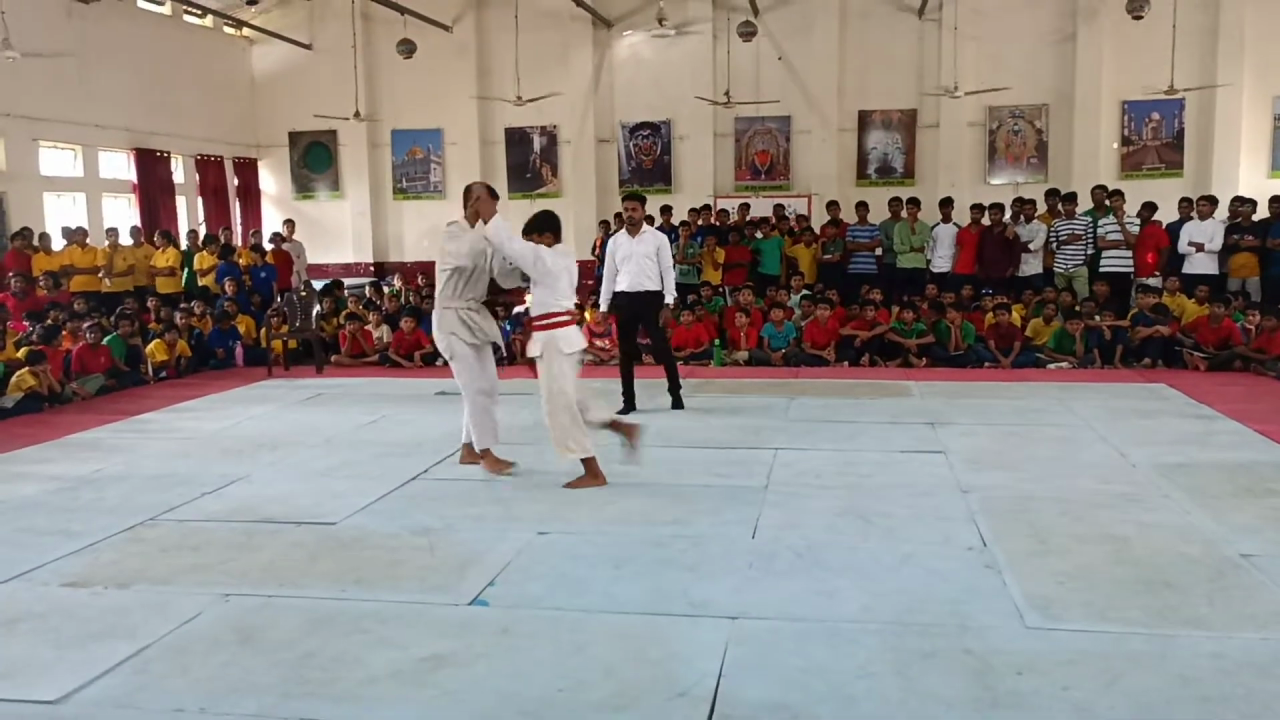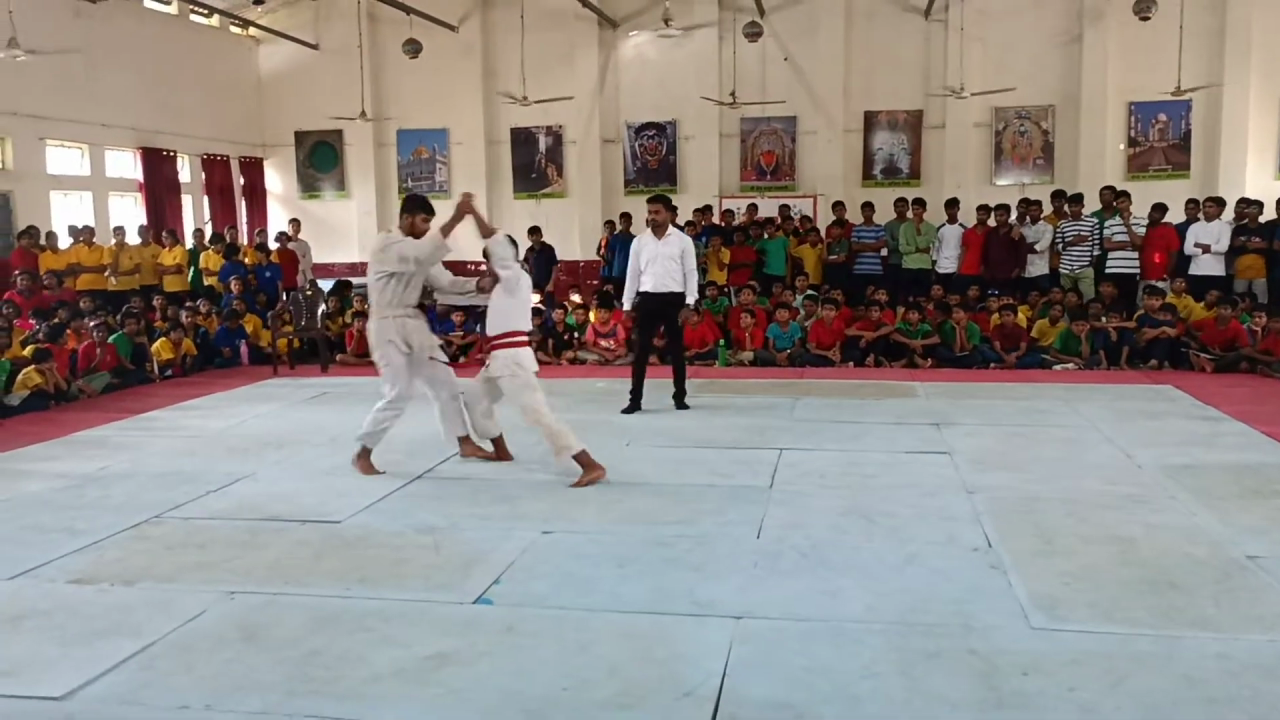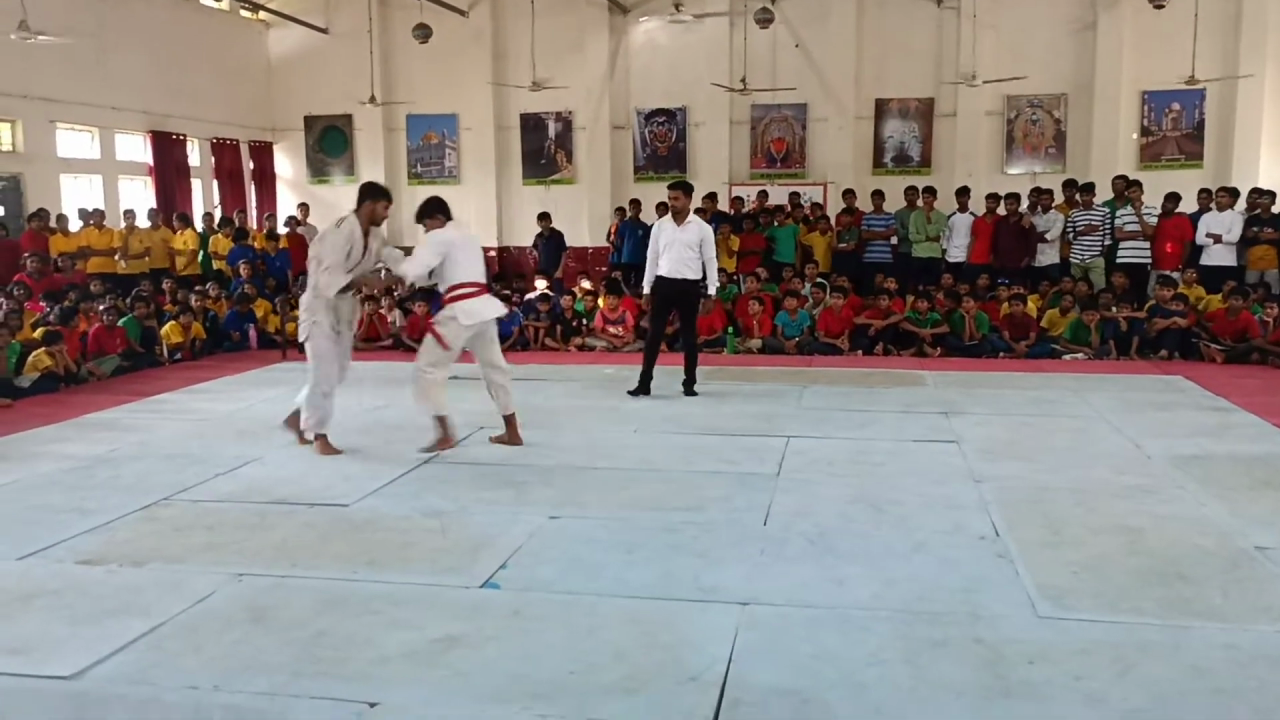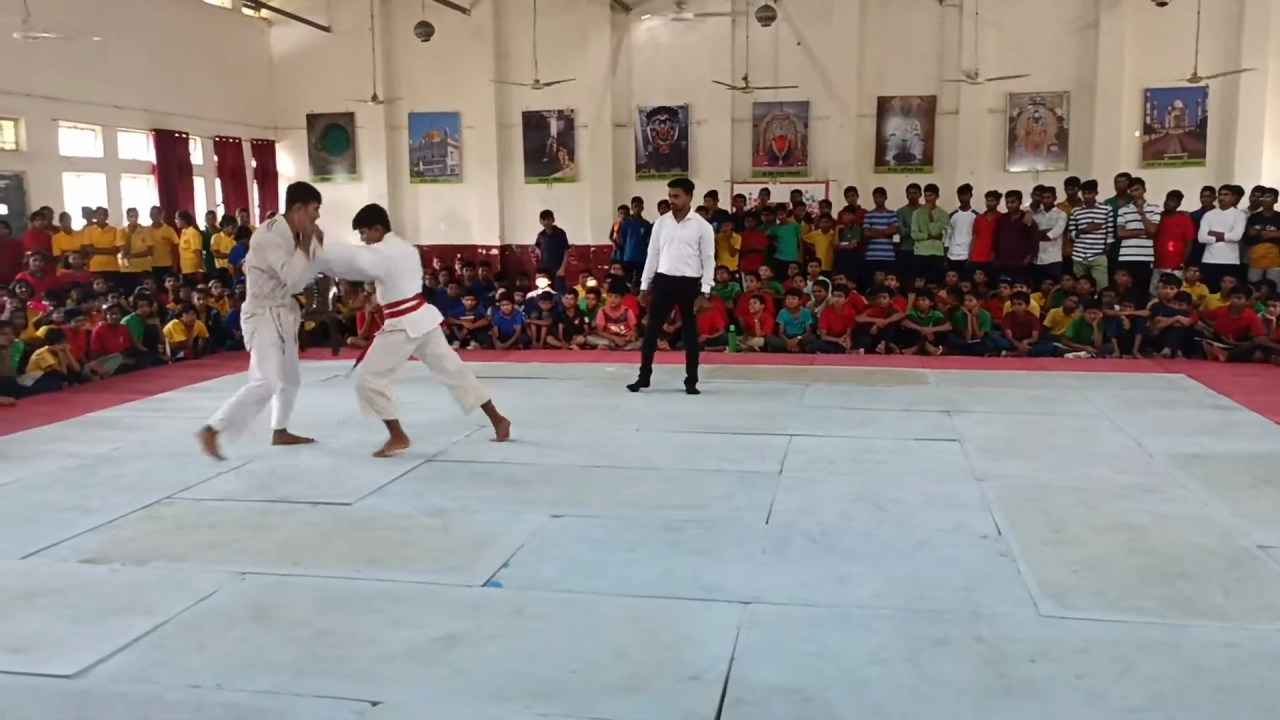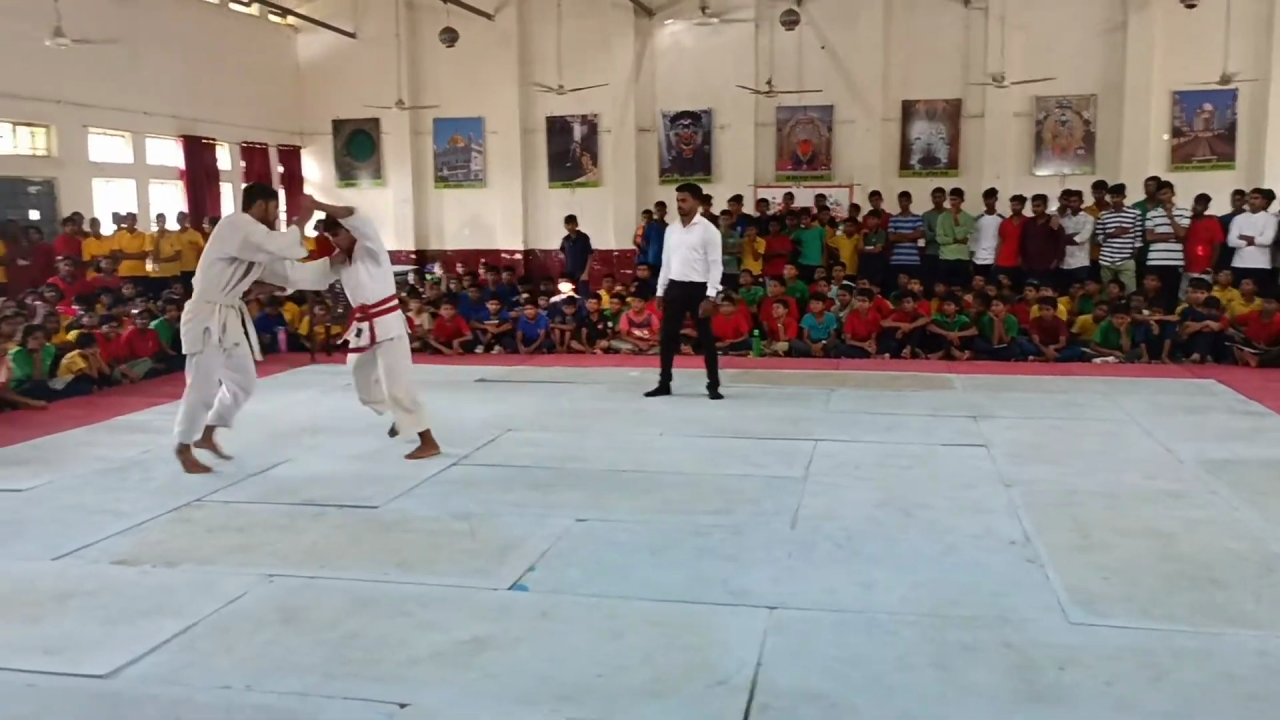
dt=0.3s
person 1, frame 1
left shoulder: (485, 239)
right shoulder: (453, 234)
left elbow: (506, 275)
right elbow: (467, 256)
right wrist: (477, 212)
left hip: (477, 316)
right hip: (452, 319)
left knee: (486, 386)
right knee: (477, 387)
left ankle: (470, 448)
right ankle: (485, 452)
person 1, frame 2
left shoulder: (424, 249)
right shoulder: (387, 246)
left elbow: (445, 282)
right elbow: (422, 253)
left wrist: (479, 284)
right wrist: (455, 219)
left hip: (413, 325)
right hip: (388, 327)
left knee: (446, 384)
right knee: (397, 396)
left ankle: (465, 443)
right ankle: (363, 452)
person 1, frame 3
left shoulder: (374, 235)
right shoulder: (339, 233)
left elbow: (396, 259)
right elbow: (326, 280)
right wrist: (361, 281)
left hip: (342, 307)
right hip: (319, 307)
left knee: (335, 373)
right knee: (324, 376)
left ankle: (298, 417)
right ankle: (318, 434)
person 1, frame 4
left shoulder: (300, 236)
right shoulder: (270, 236)
left elbow: (321, 263)
right elbow: (294, 278)
right wrist: (305, 243)
left hip: (284, 313)
right hip: (263, 315)
left knee: (289, 378)
right knee: (266, 383)
left ankle: (280, 431)
right ankle: (211, 430)
person 1, frame 5
left shoulder: (253, 235)
right shoulder: (236, 226)
left elbow: (282, 270)
right elbow: (282, 248)
right wrist: (300, 223)
left hip: (227, 317)
right hip: (206, 317)
left knee: (243, 383)
right knee: (202, 389)
left ankle: (207, 434)
right ankle: (185, 448)
person 2, frame 1
left shoulder: (545, 258)
right shoulder: (566, 257)
left elbow: (509, 243)
left wrist: (485, 208)
left hip: (553, 339)
right hip: (562, 335)
left knee: (560, 405)
right knee: (573, 399)
left ankle: (594, 473)
right ankle: (623, 428)
person 2, frame 2
left shoulder: (516, 278)
right shoulder: (509, 285)
left elbow: (501, 252)
left wrist: (475, 214)
left hip: (512, 358)
right hip: (504, 358)
left knee: (537, 414)
right knee: (478, 401)
left ankle: (592, 466)
right ankle: (501, 451)
person 2, frame 3
left shoulder: (438, 237)
right shoulder: (469, 240)
left elbow: (417, 266)
left hip: (460, 311)
right hip: (484, 306)
left knee: (428, 370)
right knee: (495, 369)
left ankle: (445, 433)
right ankle: (512, 432)
person 2, frame 4
left shoulder: (381, 253)
right shoulder: (405, 248)
left elbow: (350, 257)
left wrist: (316, 236)
left hip: (404, 324)
right hip: (423, 317)
left knee: (369, 378)
right knee: (452, 369)
left ankle: (398, 436)
right ankle: (498, 421)
person 2, frame 5
left shoulder: (369, 246)
right shoulder: (339, 260)
left elbow: (356, 220)
right elbow: (310, 273)
left wrist: (319, 205)
left hip: (385, 325)
right hip: (365, 328)
left knee: (396, 387)
right knee: (365, 387)
left ankle: (429, 443)
right ankle: (401, 418)
person 3, frame 1
left shoulder: (658, 238)
right shoulder: (615, 241)
left elbow: (668, 271)
right elbow: (609, 275)
left wrist: (668, 303)
right wrist: (603, 306)
left hip: (651, 298)
right hip: (624, 299)
left knee: (661, 347)
right knee: (626, 351)
left ankle: (675, 393)
right ankle: (629, 400)
person 3, frame 2
left shoulder: (683, 240)
right shoulder: (639, 241)
left elbow: (691, 273)
right elbow: (633, 274)
left wrist: (689, 304)
right wrist: (627, 305)
left hip: (673, 299)
right hip: (647, 299)
left knee: (676, 349)
right knee: (641, 349)
left ankle: (679, 396)
right ankle: (635, 400)
person 3, frame 3
left shoulder: (702, 228)
right shoulder: (660, 226)
left elbow: (710, 261)
right elbow: (652, 258)
left wrist: (711, 293)
right wrist: (646, 289)
left hip: (689, 286)
right hip: (663, 283)
left knee: (689, 335)
right knee: (654, 333)
left ankle: (689, 383)
right ankle: (644, 383)
person 3, frame 4
left shoulder: (702, 226)
right shoulder: (661, 223)
left elbow: (708, 260)
right elbow: (653, 254)
left wrist: (704, 292)
right wrist: (645, 285)
left hip: (689, 283)
right hip: (663, 280)
left knee: (690, 333)
right knee: (652, 328)
left ankle: (691, 381)
right ankle: (644, 376)
person 3, frame 5
left shoulder: (708, 230)
right shoulder: (671, 229)
left elbow: (715, 265)
left wrist: (710, 296)
right wrist: (660, 291)
left hip: (697, 288)
right hip: (675, 287)
left knee: (705, 338)
right knee: (667, 335)
left ankle: (713, 385)
right ankle: (664, 384)
